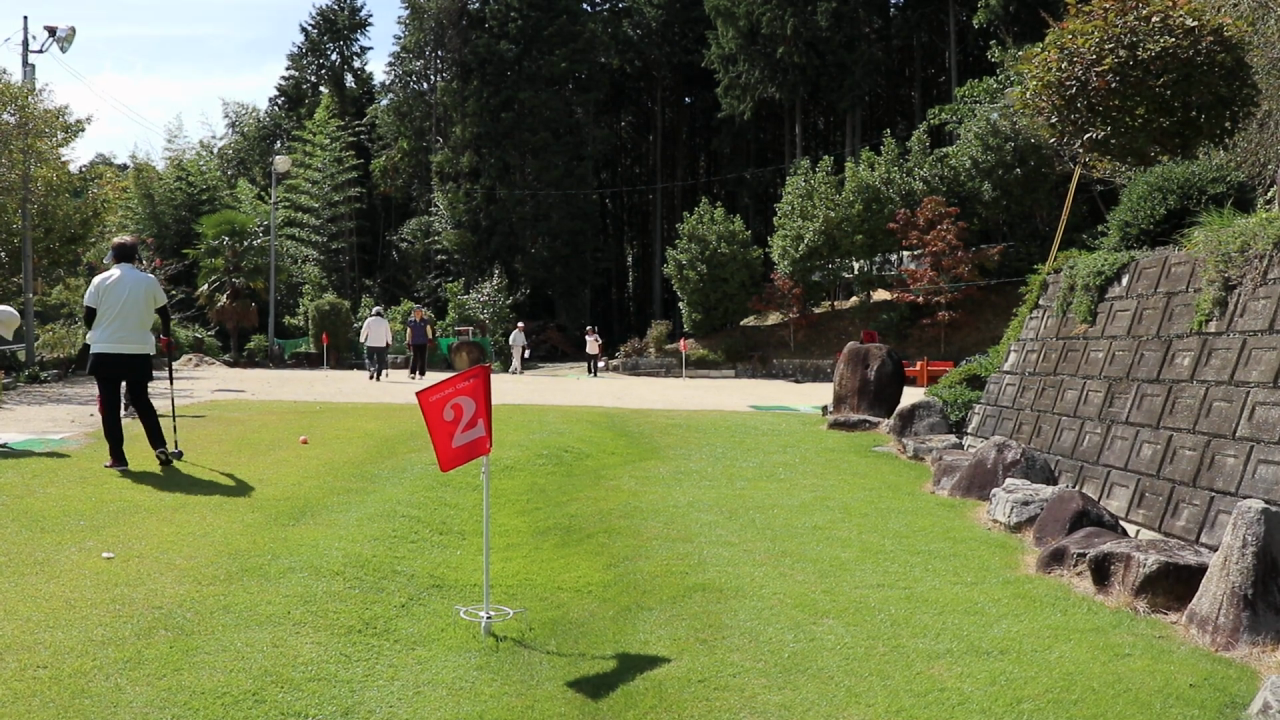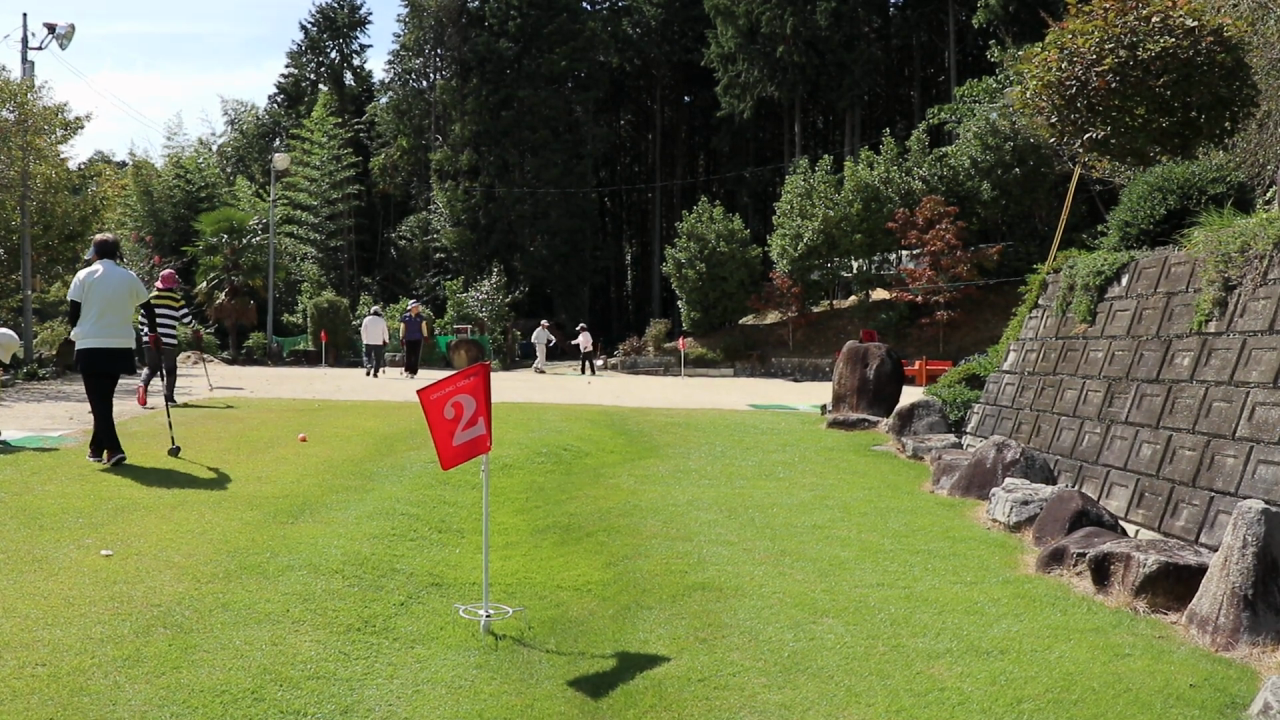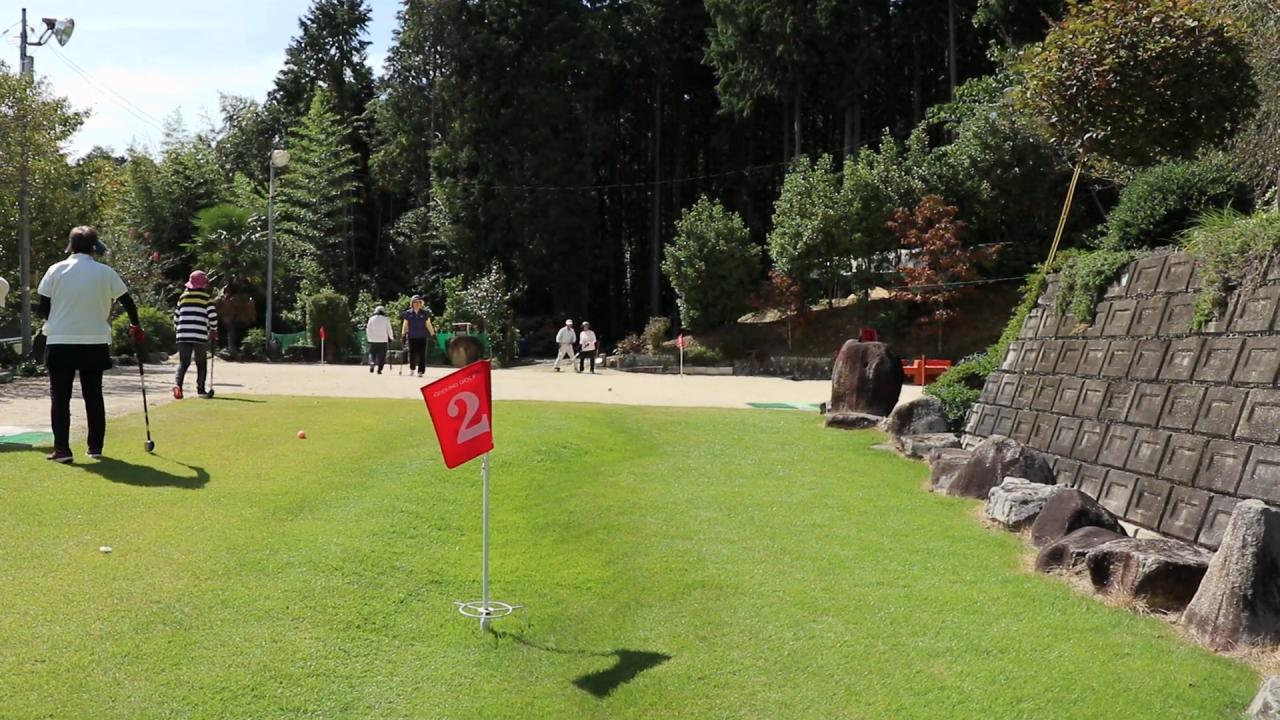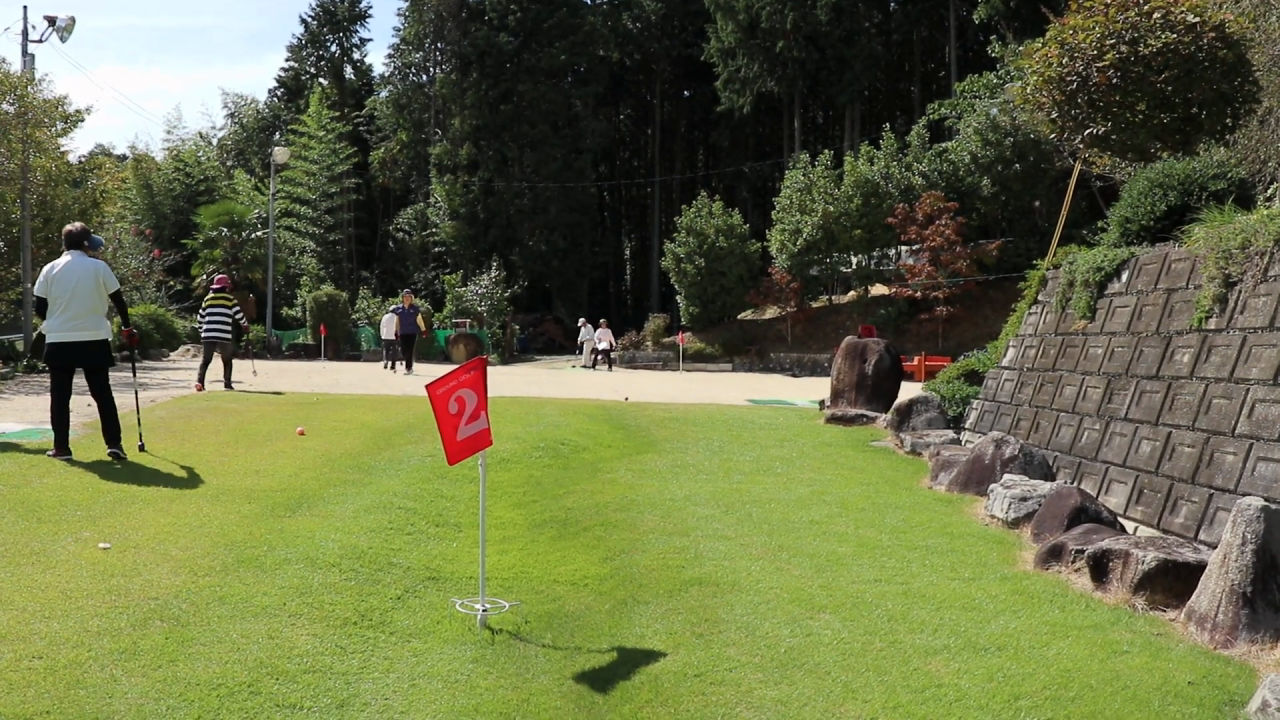
dt=1s
person 1, frame 1
left shoulder: (101, 280)
right shoulder: (149, 281)
left elbow: (88, 317)
right elbow: (164, 313)
right wrist: (165, 337)
left hip: (105, 351)
right hip: (138, 352)
left knee: (110, 406)
right knee: (142, 402)
left ankle: (118, 458)
right ankle: (160, 447)
person 1, frame 2
left shoulder: (84, 275)
right shoulder: (129, 277)
left elbow: (73, 312)
right elbow: (148, 309)
left wrist: (75, 331)
right wrist: (153, 334)
left hip: (91, 346)
right hip: (119, 346)
left knee: (98, 400)
right knee: (105, 399)
left ankle: (113, 449)
right ankle: (97, 448)
person 1, frame 3
left shoulder: (56, 270)
right shoulder: (105, 272)
left elbow: (43, 306)
right elbow: (127, 301)
right wrist: (135, 326)
left hip: (61, 342)
right hip: (94, 343)
left knee: (60, 397)
right knee: (94, 396)
left ankle: (62, 449)
right ankle: (95, 446)
person 1, frame 4
left shoulder: (50, 269)
right shoulder: (99, 267)
left elbow: (39, 308)
right elbow: (118, 300)
right wrist: (127, 328)
left hip: (59, 340)
right hip: (94, 339)
left knee: (60, 395)
right knee: (103, 393)
left ankle: (61, 447)
right ankle: (113, 443)
